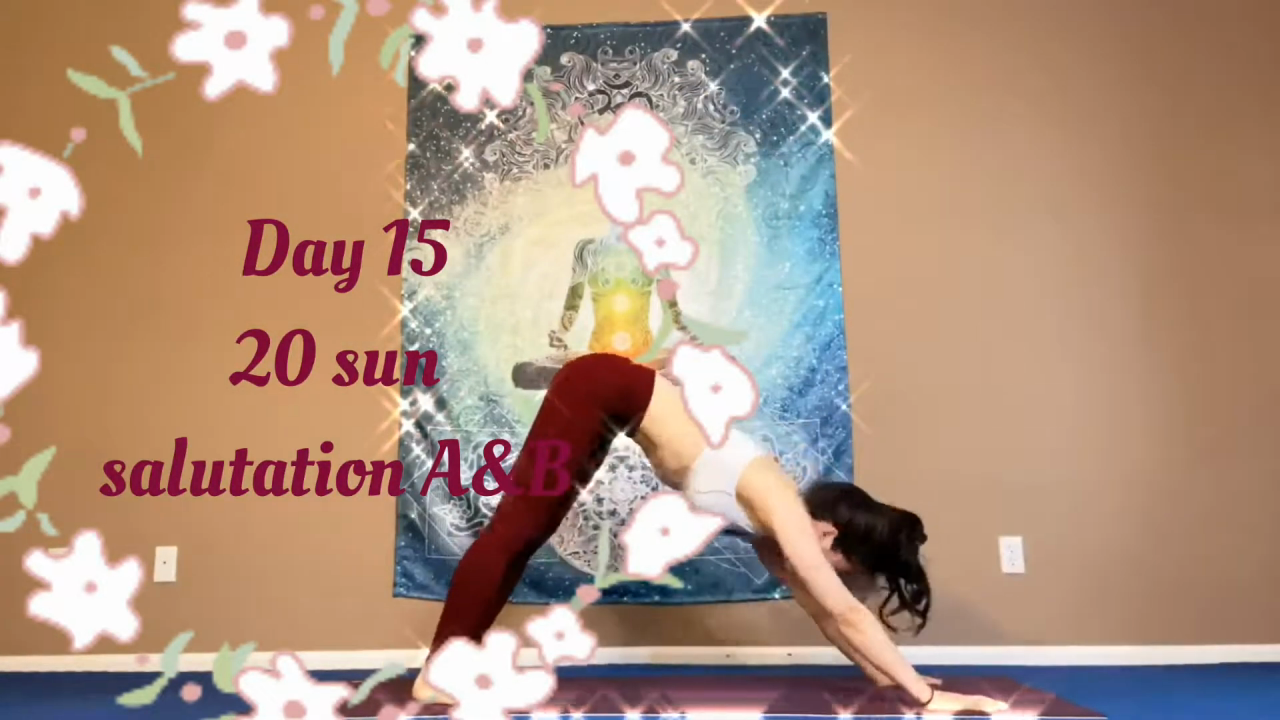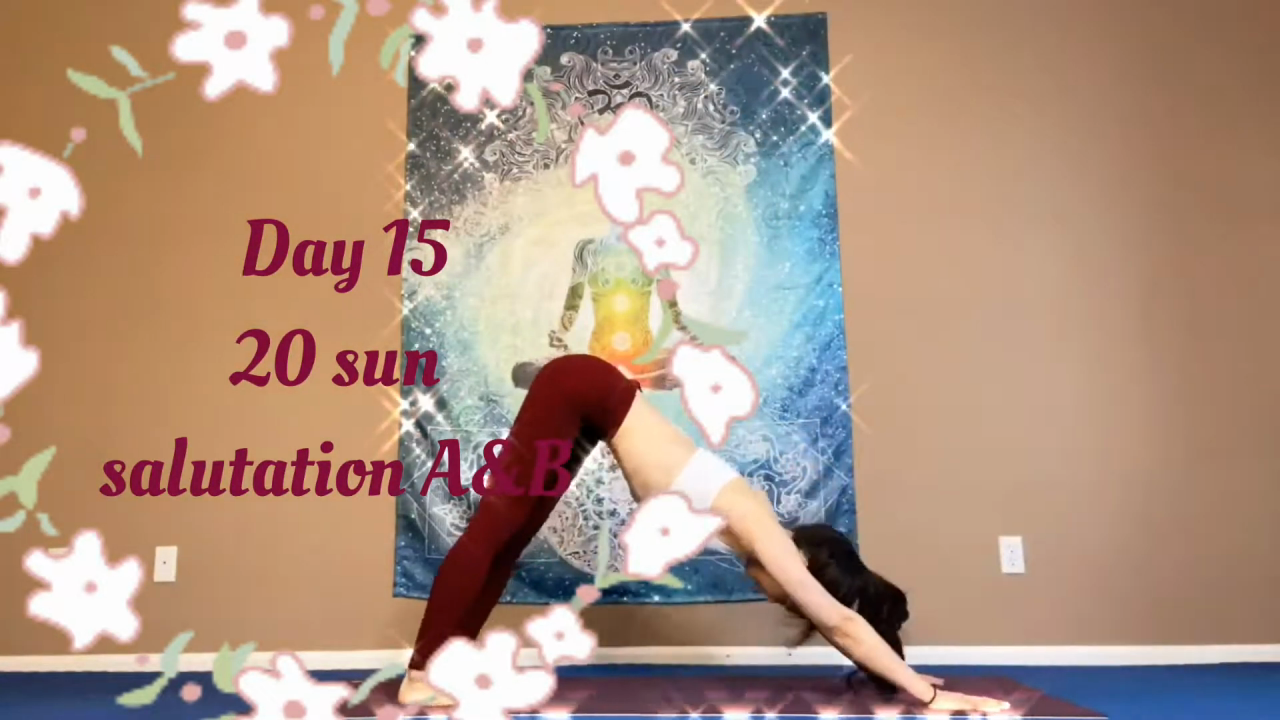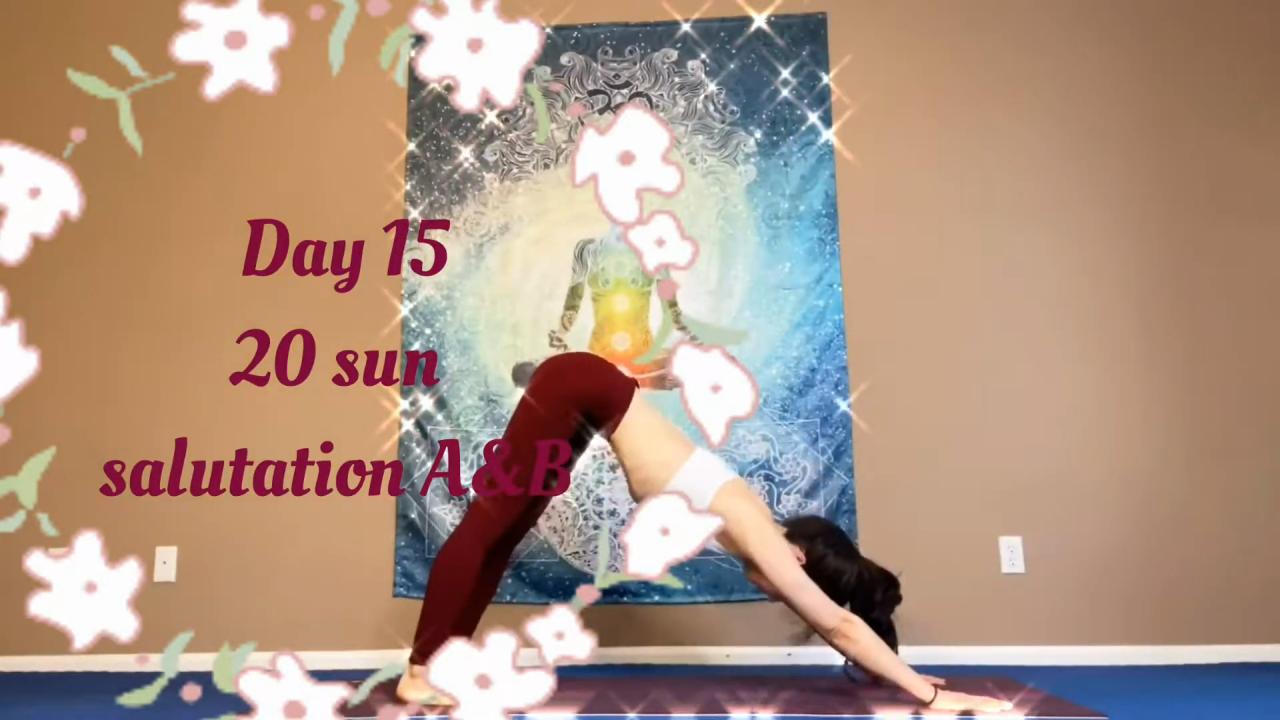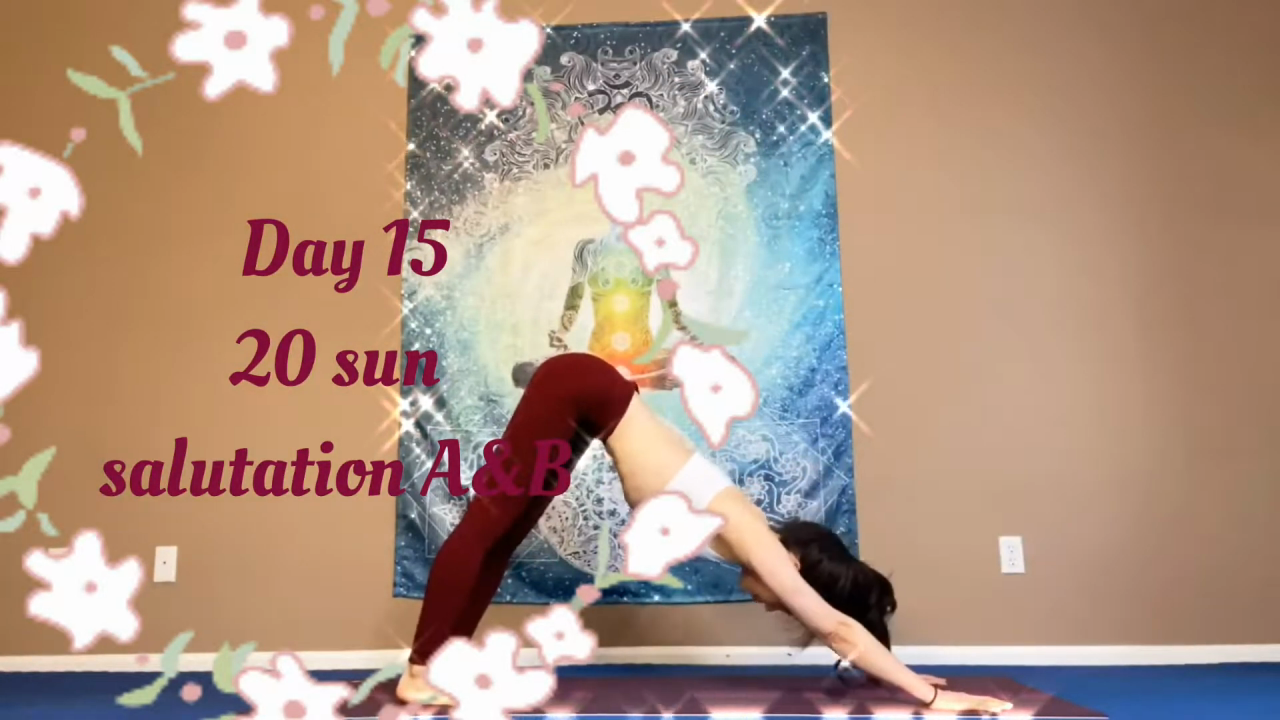
dt=0.3s
person 1, frame 1
left shoulder: (777, 524)
right shoulder: (782, 510)
left elbow: (828, 613)
right elbow: (845, 611)
left hip: (615, 399)
right hip: (603, 390)
left knee: (524, 532)
right knee: (517, 529)
person 1, frame 2
left shoulder: (764, 539)
right shoulder: (759, 533)
left elbow: (835, 622)
right elbow: (840, 623)
left hip: (593, 401)
right hip: (577, 393)
left knee: (509, 536)
right knee: (495, 531)
person 1, frame 3
left shoulder: (760, 534)
right shoulder: (753, 531)
left elbow: (835, 622)
right elbow: (839, 625)
left hip: (589, 396)
right hip: (575, 391)
left knee: (501, 532)
right knee: (486, 528)
left ankle: (439, 664)
right ankle: (420, 670)
person 1, frame 4
left shoulder: (754, 534)
right shoulder: (750, 537)
left elbow: (834, 627)
right elbow: (837, 629)
left hip: (587, 398)
right hip: (575, 390)
left knee: (504, 532)
right knee: (488, 525)
left ankle: (441, 661)
right ankle: (422, 669)
person 2, frame 1
right shoulder: (587, 250)
left elbow: (669, 301)
right elbow: (572, 304)
left wrist: (685, 335)
right wrist: (560, 336)
left hip: (645, 356)
right knee: (524, 372)
person 2, frame 2
right shoulder: (588, 250)
left elbow: (670, 302)
right elbow: (572, 304)
left wrist: (686, 334)
right wrist: (560, 336)
left hip: (646, 357)
right hip: (599, 355)
person 2, frame 3
right shoulder: (588, 250)
left elbow: (669, 300)
right elbow: (572, 303)
left wrist: (686, 335)
right wrist: (560, 336)
left hip: (645, 357)
right hip: (599, 355)
person 2, frame 4
right shoulder: (588, 250)
left elbow: (669, 300)
right elbow: (572, 303)
left wrist: (687, 336)
right wrist: (559, 336)
left hip: (645, 358)
right hip: (599, 355)
